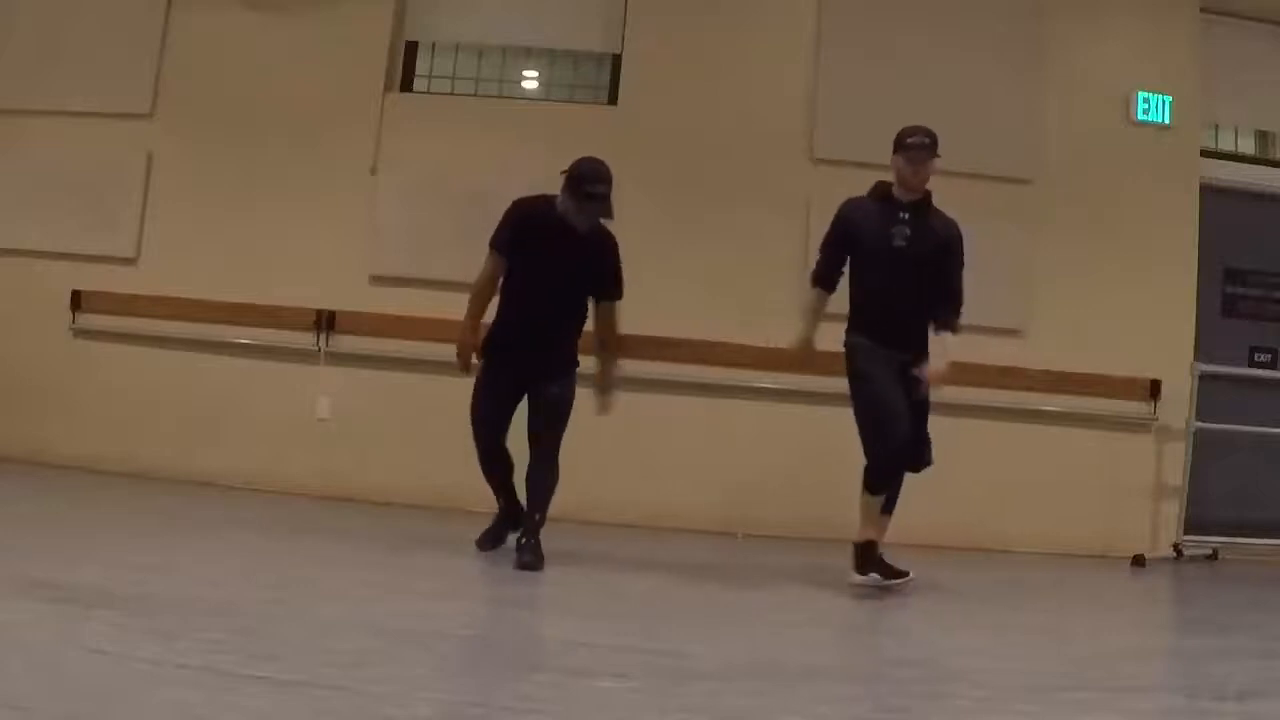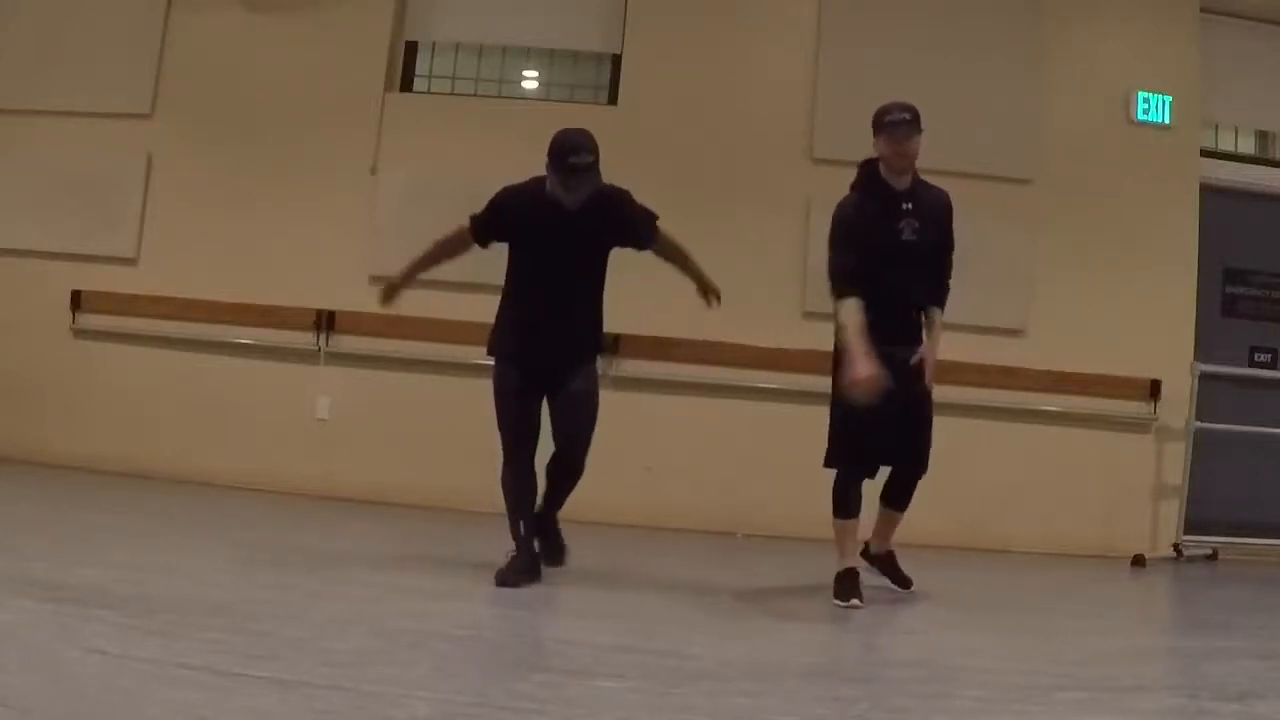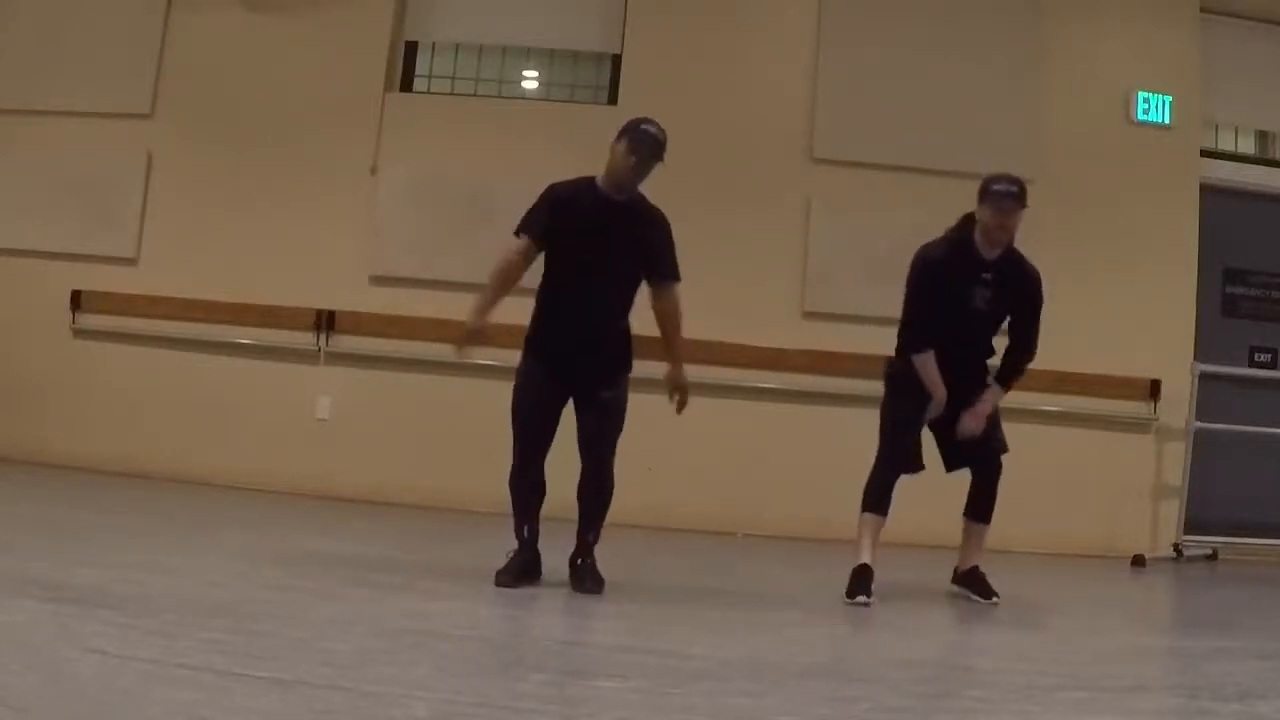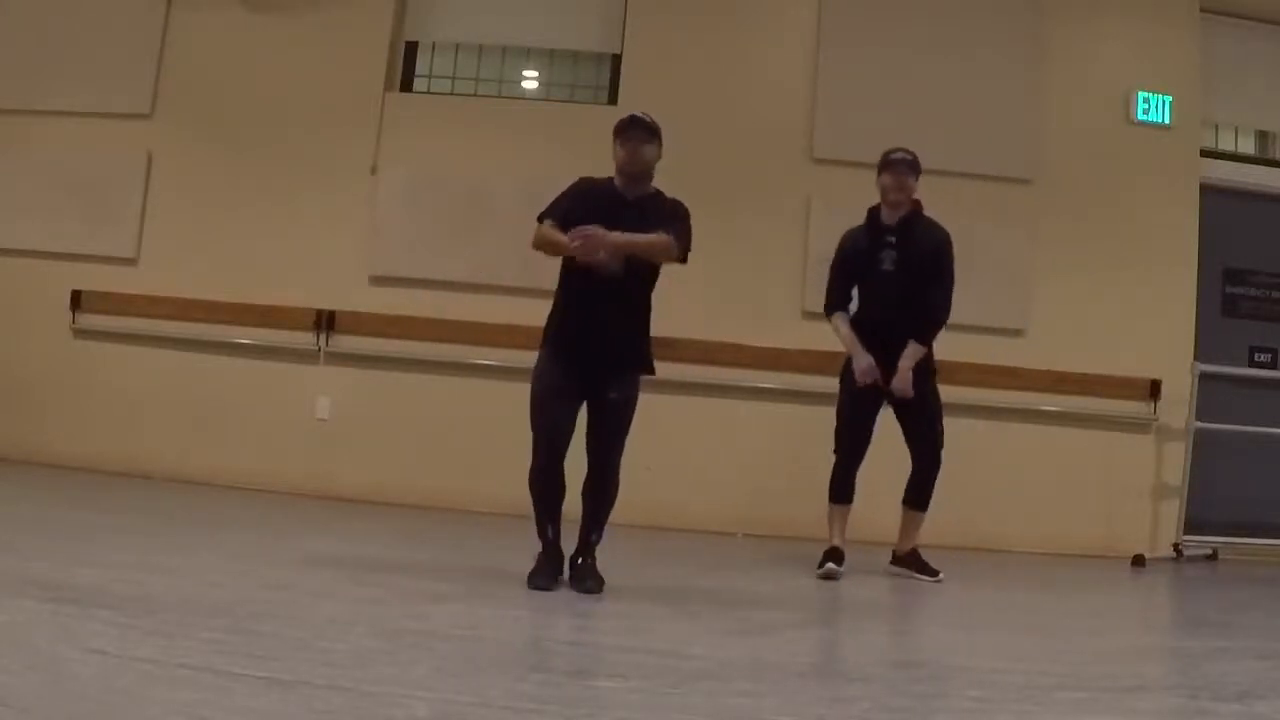
dt=1s
person 1, frame 1
left shoulder: (603, 244)
right shoulder: (526, 214)
left elbow: (606, 311)
right elbow: (492, 269)
left wrist: (606, 371)
right wrist: (470, 326)
left hip: (556, 362)
right hip: (504, 350)
left knee: (545, 447)
right knee: (486, 434)
left ankle: (531, 536)
right ankle: (509, 510)
person 1, frame 2
left shoulder: (613, 205)
right shoulder: (515, 201)
left elbow: (659, 241)
right elbow: (464, 237)
left wrist: (699, 278)
right wrist: (407, 276)
left hip: (575, 354)
right hip: (516, 349)
left knee: (574, 448)
right knee: (517, 451)
left ankle: (546, 517)
right ankle: (524, 549)
person 1, frame 3
left shoulder: (650, 222)
right shoulder: (562, 198)
left elbow: (665, 291)
right elbow: (521, 253)
left wrist: (675, 362)
right wrist: (483, 307)
left hip: (608, 362)
right hip: (545, 354)
left knee: (598, 463)
right knee: (527, 455)
left ankle: (584, 557)
right ankle: (526, 551)
person 1, frame 4
left shoulder: (670, 212)
right shoulder: (585, 193)
left elbow: (666, 248)
right elbow: (542, 236)
left wrist: (612, 239)
right wrist: (577, 247)
left hip: (622, 356)
right hip: (563, 346)
left knee: (605, 461)
right knee: (547, 451)
left ankle: (586, 556)
right ankle: (550, 551)
person 2, frame 1
left shoulder: (943, 229)
right shoulder: (857, 213)
left elbow: (948, 299)
right elbow: (826, 274)
left wrist: (940, 355)
right wrist: (809, 327)
left hip: (913, 354)
right hip: (866, 345)
left knee: (904, 452)
right knee: (892, 435)
left ankle: (869, 557)
right ankle: (866, 540)
person 2, frame 2
left shoulder: (937, 204)
right shoulder: (855, 207)
right elbow: (845, 286)
left wrist: (933, 341)
right wrist: (857, 354)
left hip: (910, 352)
right hip: (866, 352)
left knee: (914, 459)
right knee: (854, 460)
left ankle: (879, 547)
right ankle: (846, 567)
person 2, frame 3
left shoulder: (1024, 277)
right shoulder: (936, 258)
left elbow: (1022, 350)
right elbow: (914, 333)
left wrist: (984, 407)
right wrist: (936, 392)
left hip: (969, 377)
right hip: (915, 372)
left knee: (989, 465)
right knee: (891, 460)
left ankle: (968, 567)
right ankle: (863, 565)
person 2, frame 4
left shoulder: (934, 239)
right shoulder: (856, 240)
left elbow: (936, 312)
right elbow: (835, 305)
left wrist: (906, 367)
right wrist: (857, 354)
left hip: (915, 364)
right hip: (864, 361)
left knee: (928, 454)
right knee: (848, 452)
left ankle: (905, 551)
right ankle: (835, 547)
